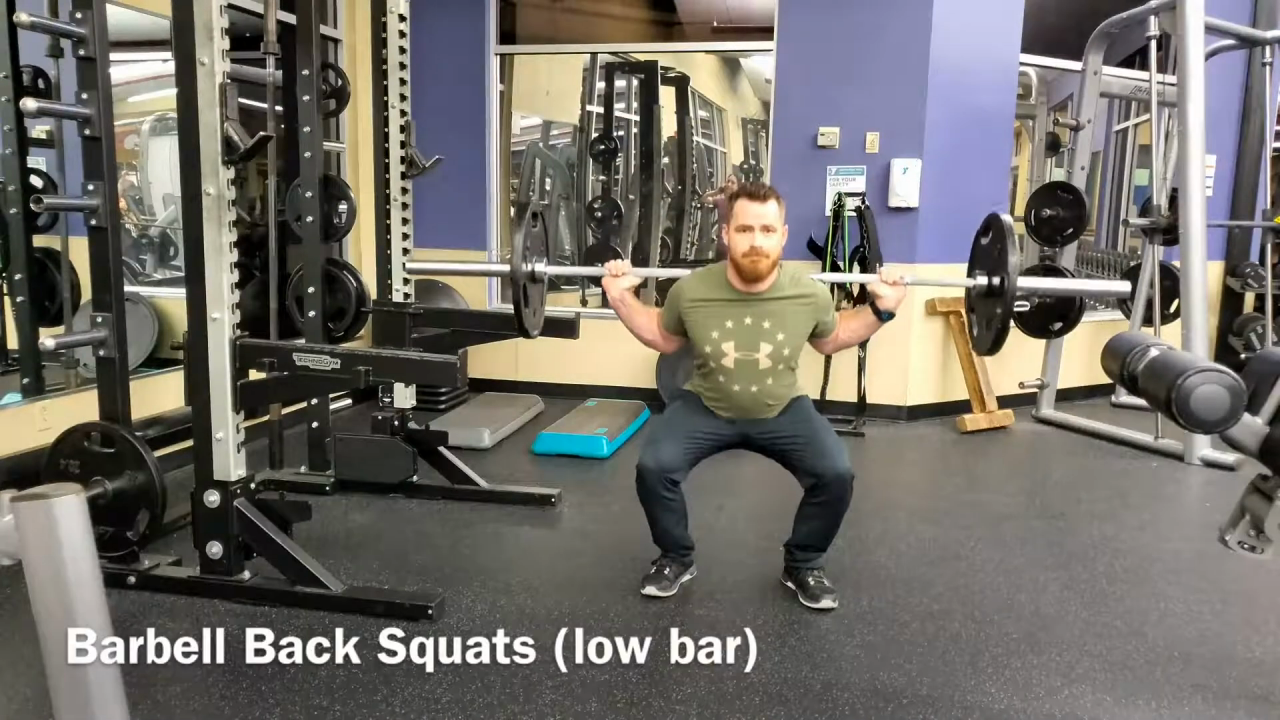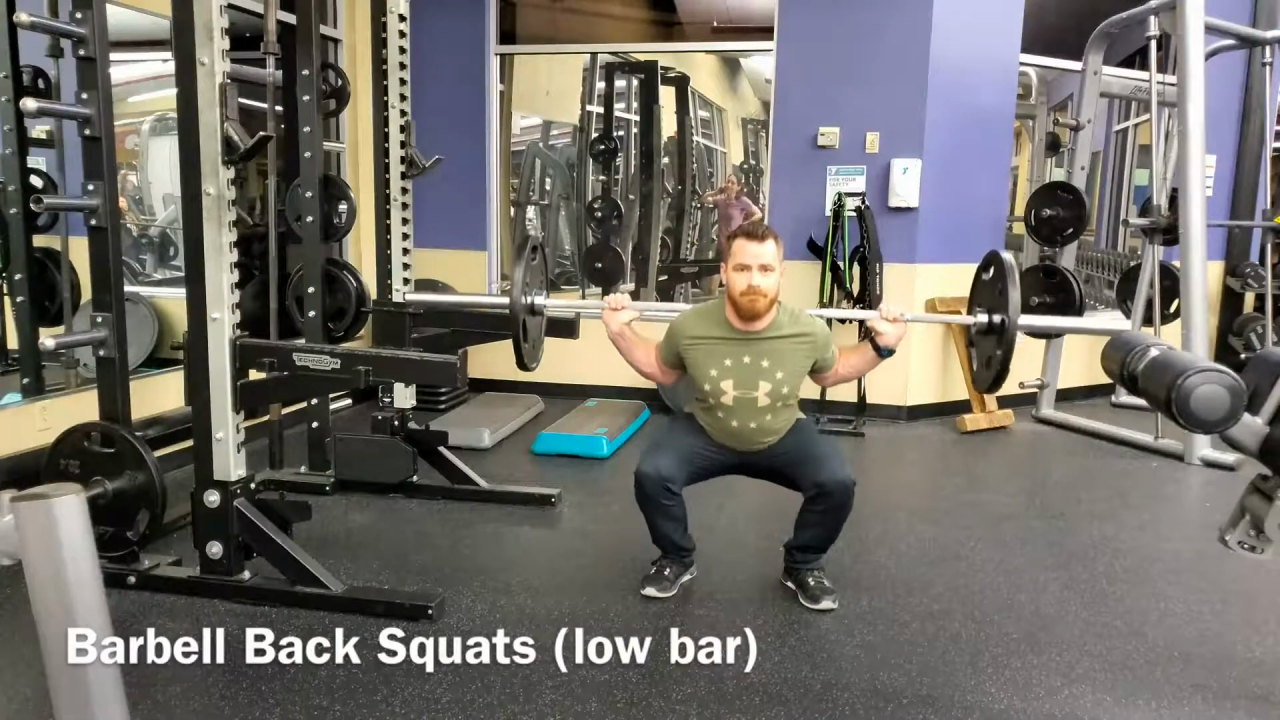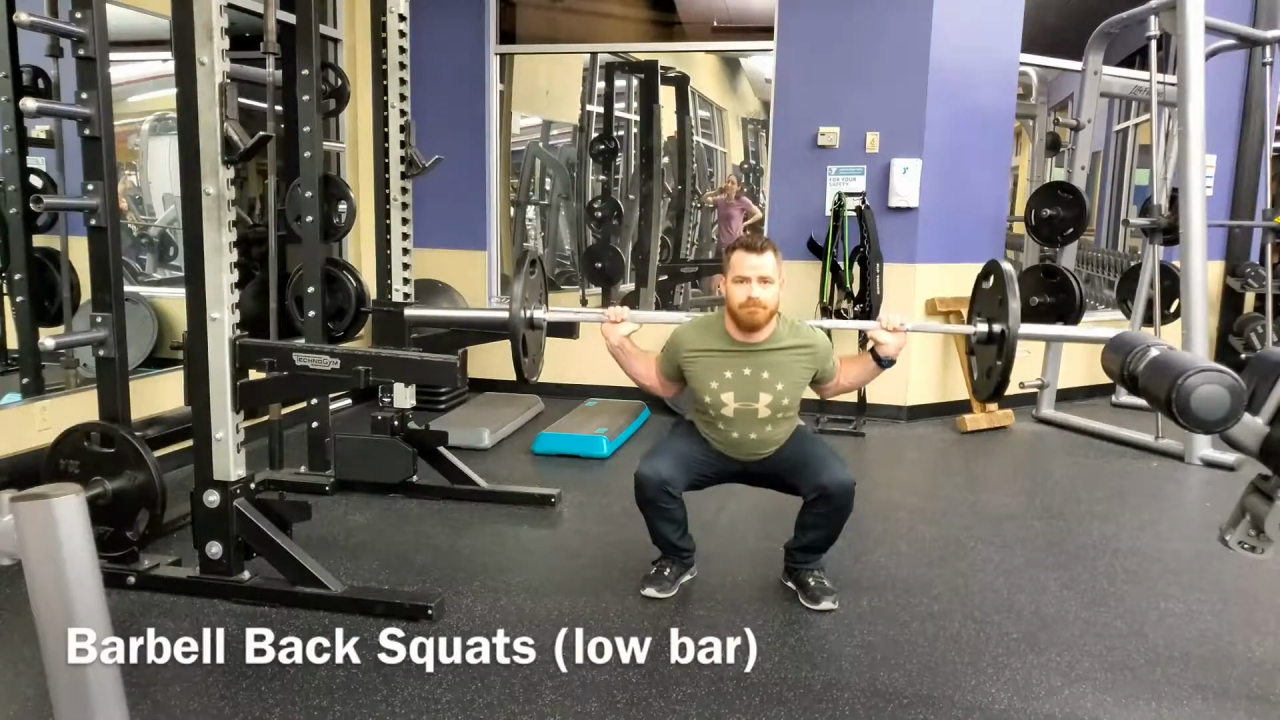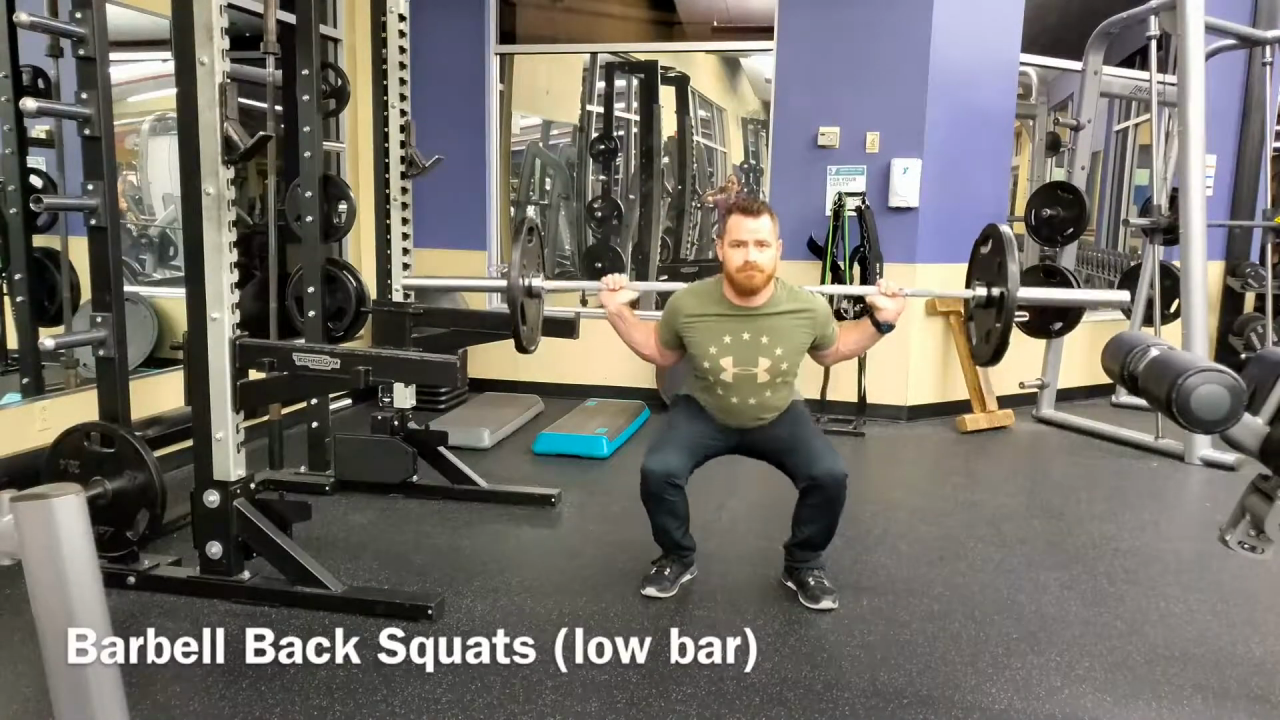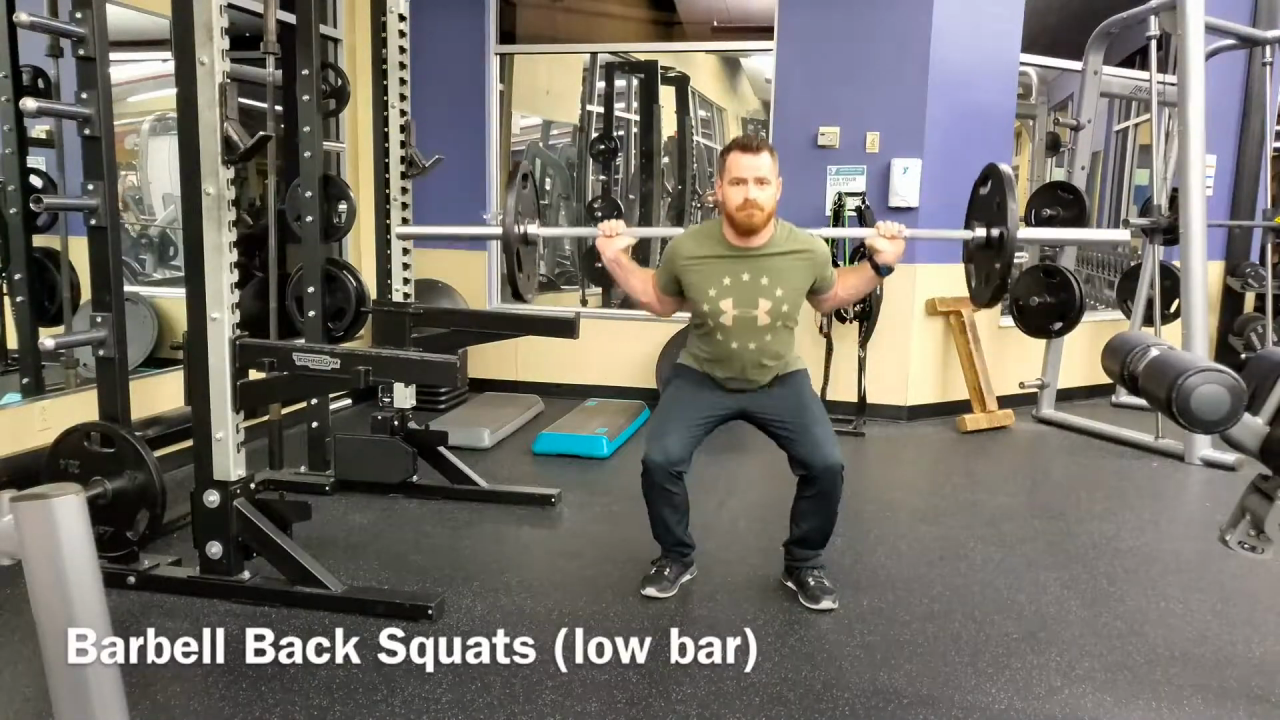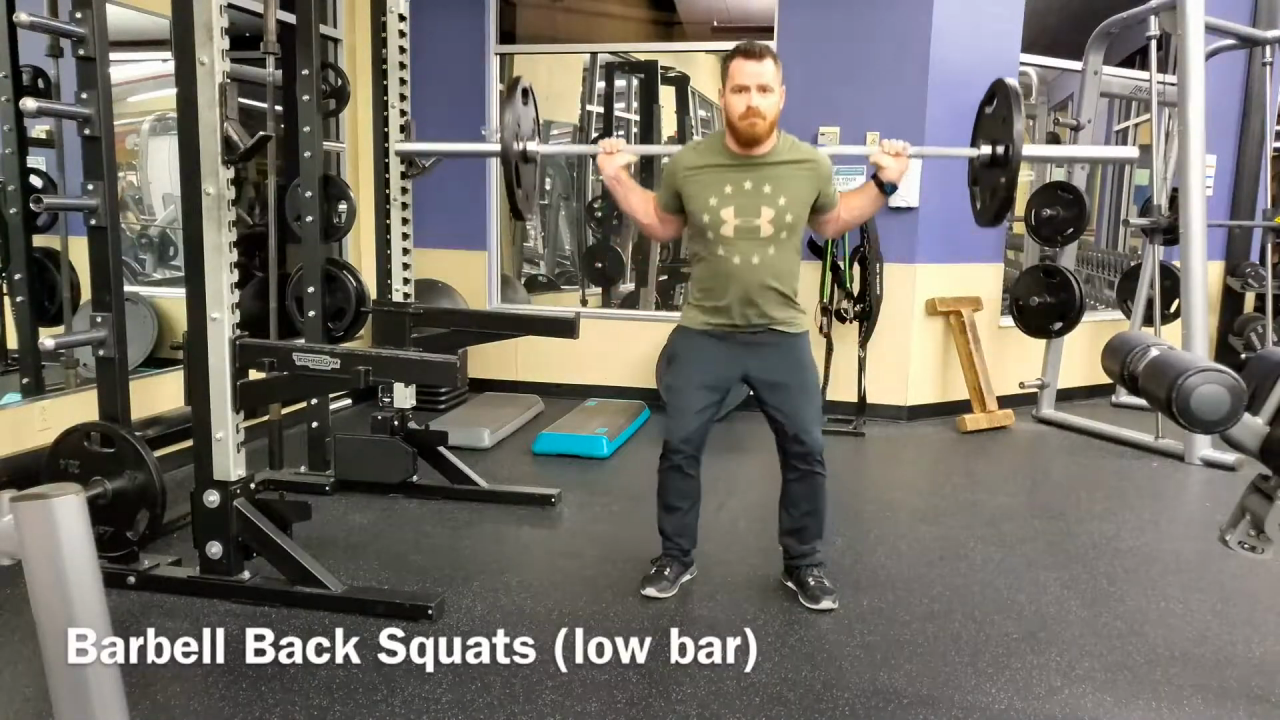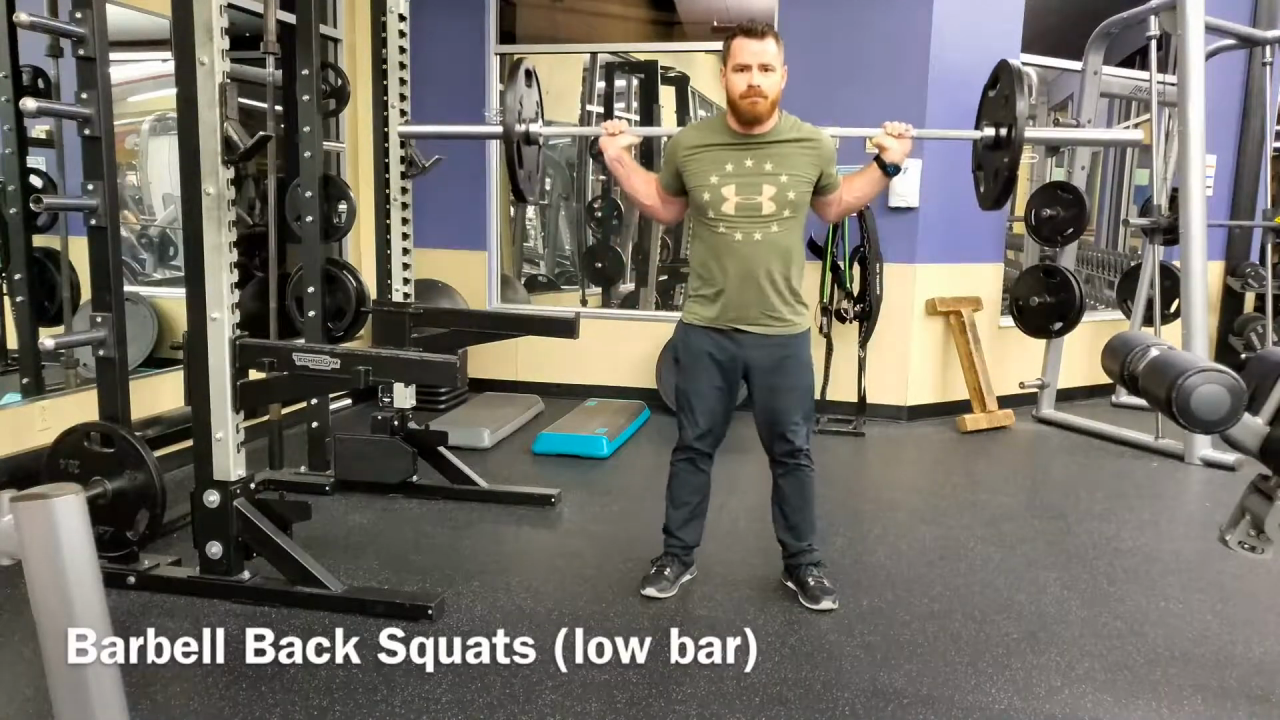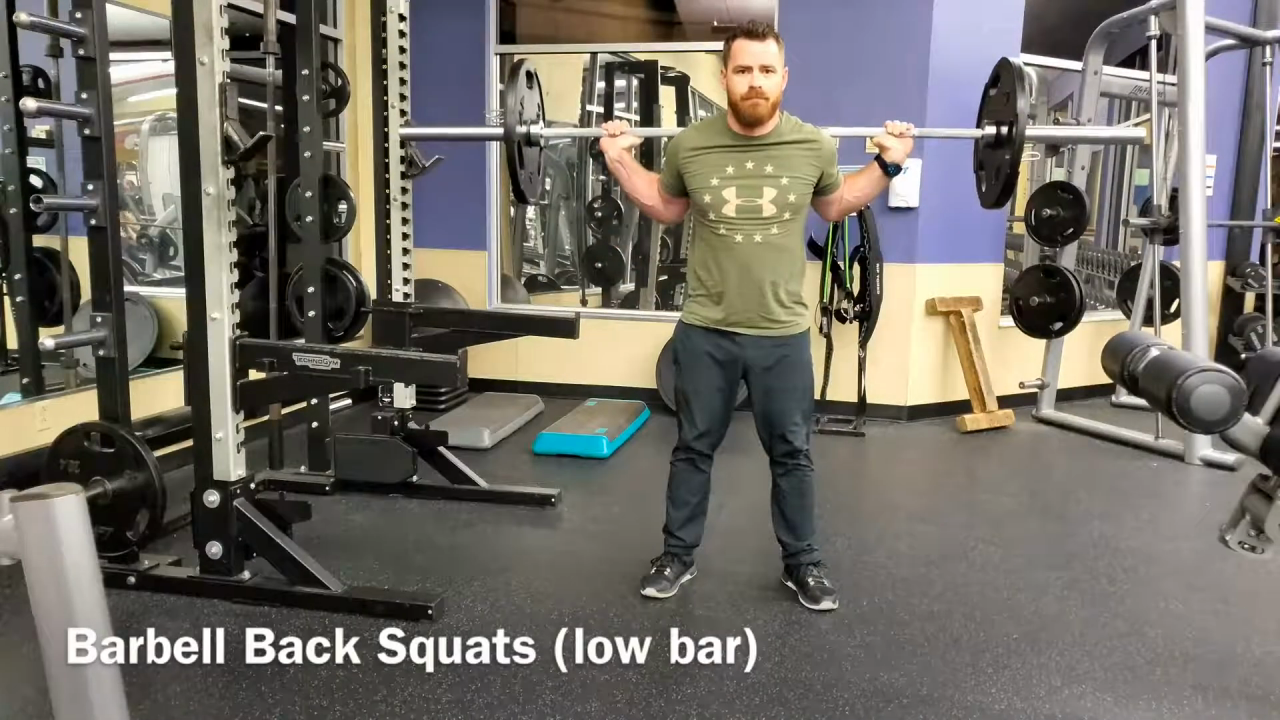
dt=0.4s
person 1, frame 1
left shoulder: (810, 294)
right shoulder: (691, 291)
left elbow: (831, 339)
right elbow: (665, 338)
left wrist: (879, 310)
right wrist: (621, 299)
left hip: (782, 410)
right hip: (705, 407)
left knee: (836, 475)
right knee: (654, 467)
left ankle: (803, 565)
right ankle: (676, 558)
person 1, frame 2
left shoulder: (809, 332)
right shoulder: (689, 327)
left elbow: (830, 373)
right elbow: (663, 370)
left wrist: (880, 345)
right wrist: (620, 332)
left hip: (782, 438)
right hip: (704, 434)
left knee: (837, 483)
right knee: (652, 475)
left ankle: (802, 566)
right ankle: (676, 559)
person 1, frame 3
left shoulder: (810, 344)
right shoulder: (689, 340)
left elbow: (833, 383)
right elbow: (662, 384)
left wrist: (881, 356)
right wrist: (619, 344)
left hip: (782, 447)
right hip: (705, 443)
left knee: (838, 485)
right knee: (652, 477)
left ankle: (803, 566)
right ankle: (676, 559)
person 1, frame 4
left shoulder: (808, 308)
right shoulder: (687, 305)
left elbow: (832, 350)
right elbow: (661, 353)
left wrist: (880, 322)
right wrist: (618, 312)
left hip: (778, 417)
right hip: (703, 413)
left knee: (829, 476)
right knee: (658, 471)
left ankle: (803, 565)
right ankle: (677, 559)
person 1, frame 5
left shoulder: (808, 251)
right shoulder: (685, 250)
left elbow: (830, 298)
right elbow: (662, 302)
left wrist: (879, 265)
right wrist: (616, 260)
left hip: (779, 379)
right hip: (702, 377)
left knee: (826, 465)
right knee: (660, 461)
left ankle: (803, 565)
right ankle: (676, 558)
person 1, frame 6
left shoulder: (811, 165)
right shoulder: (686, 164)
left elbow: (831, 223)
right elbow: (663, 227)
left wrist: (883, 184)
right wrist: (617, 179)
left hip: (781, 334)
right hip: (704, 333)
left knee: (806, 449)
right knee: (679, 445)
left ankle: (803, 563)
right ankle: (676, 557)
person 1, frame 7
left shoulder: (813, 145)
right shoulder: (687, 144)
left elbow: (833, 206)
right elbow: (666, 208)
left wrist: (886, 165)
right wrist: (619, 162)
left hip: (782, 332)
right hip: (705, 329)
left knee: (792, 452)
right knee: (693, 447)
left ankle: (802, 563)
right ankle: (677, 556)
person 1, frame 8
left shoulder: (814, 146)
right shoulder: (688, 145)
left elbow: (834, 205)
right elbow: (667, 208)
left wrist: (887, 165)
right wrist: (620, 163)
left hip: (782, 332)
right hip: (705, 330)
left knee: (791, 452)
right knee: (693, 447)
left ankle: (802, 563)
right ankle: (677, 555)
